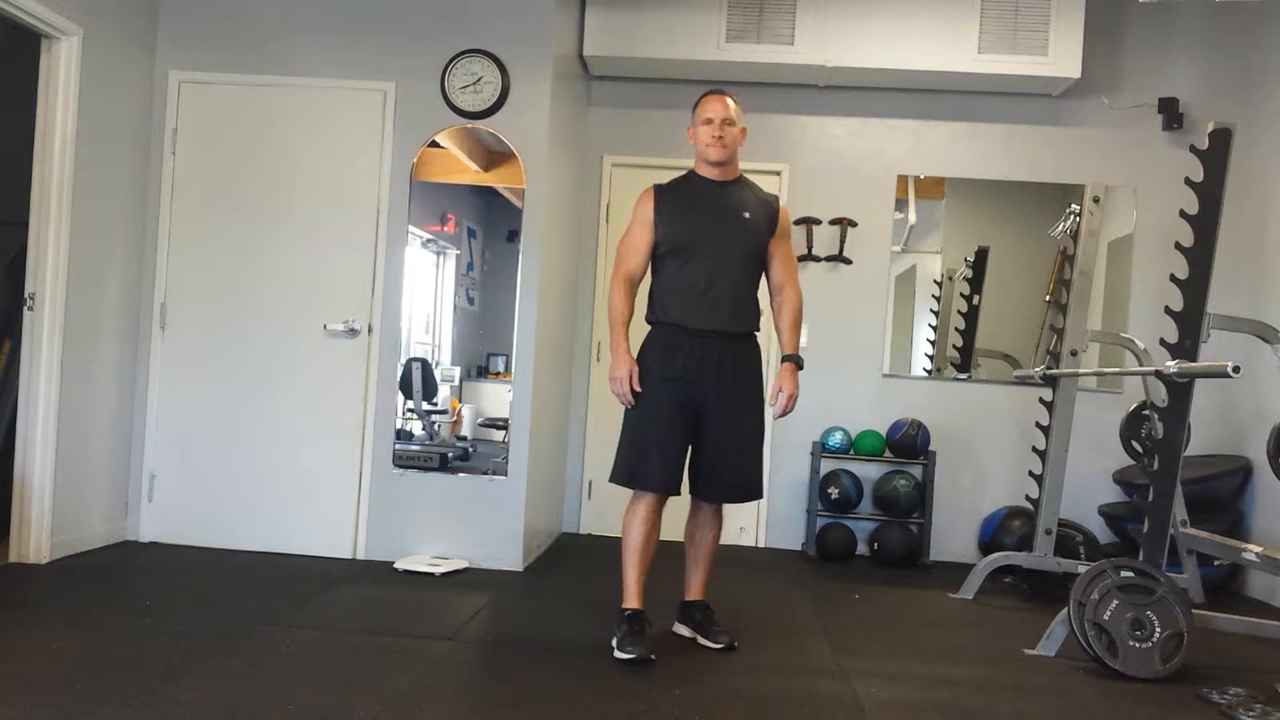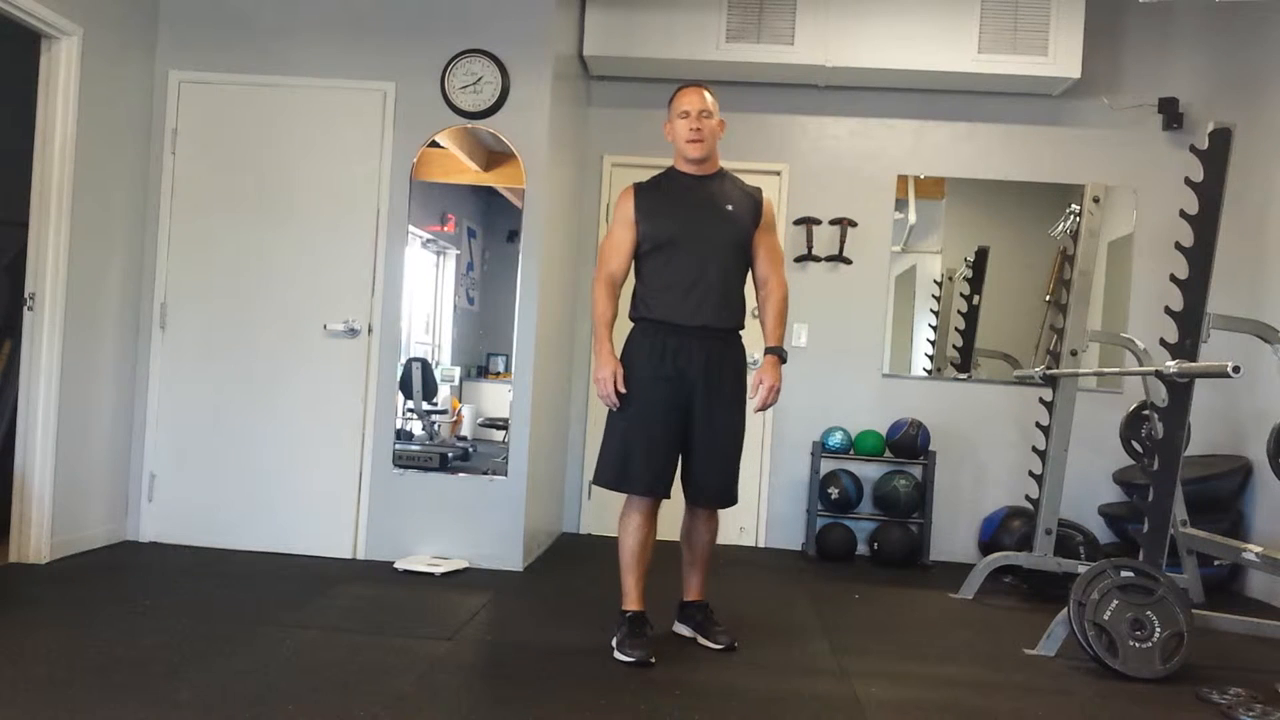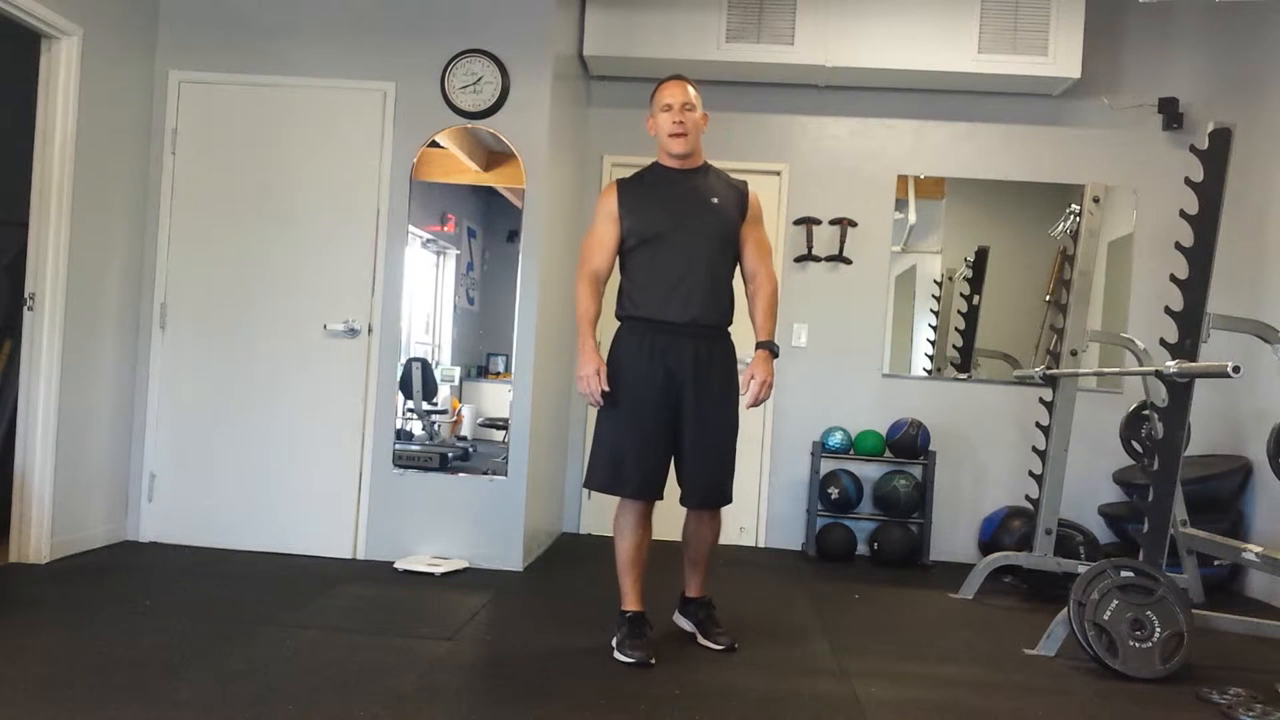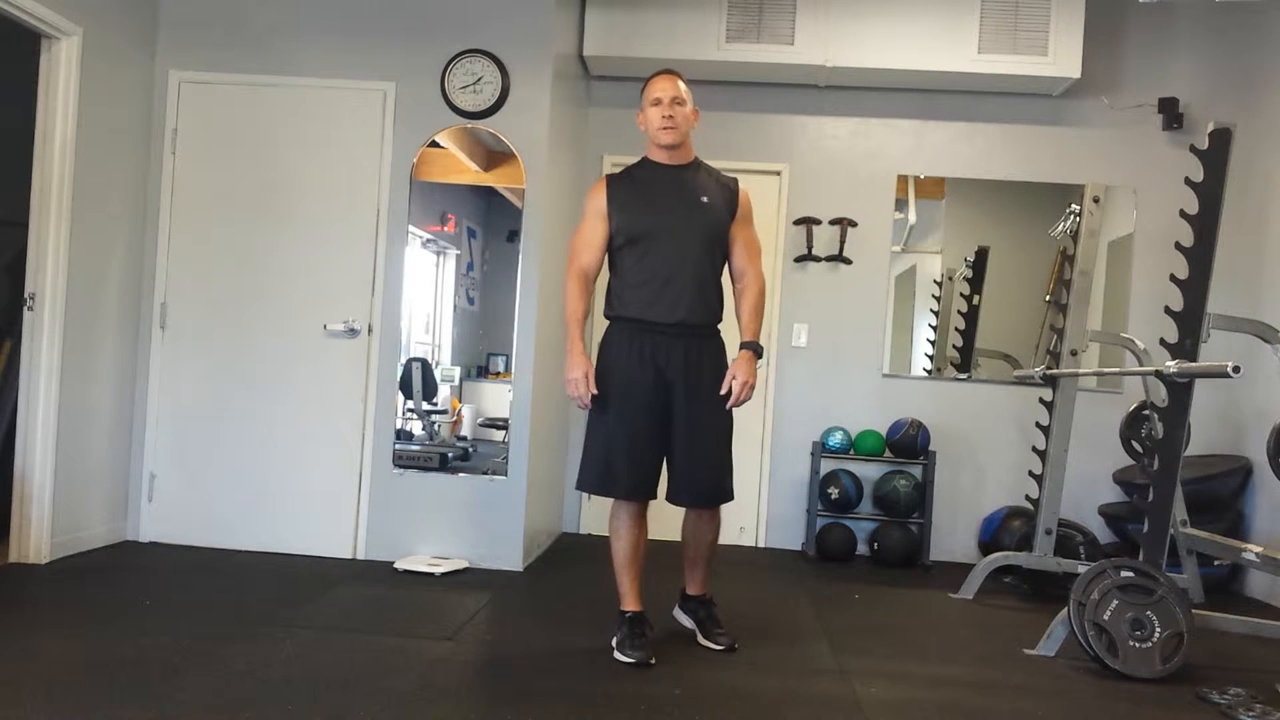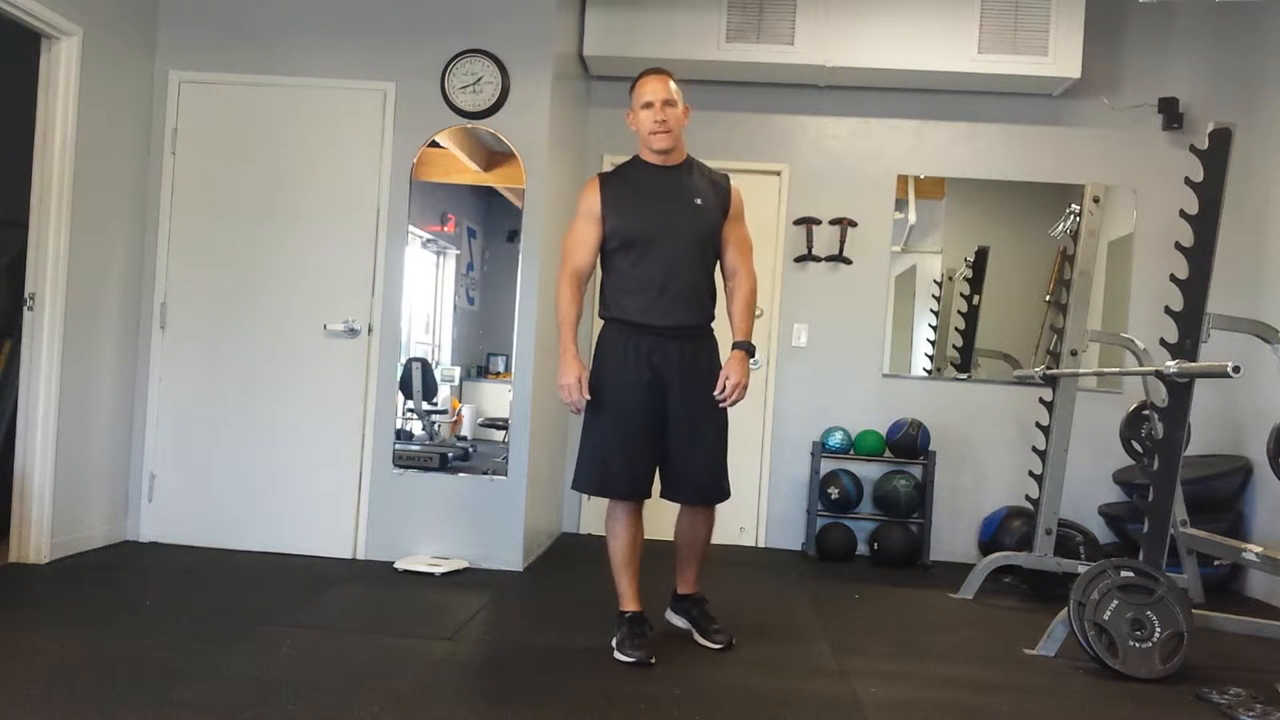
dt=0.4s
person 1, frame 1
left shoulder: (768, 210)
right shoulder: (659, 200)
left elbow: (785, 290)
right elbow: (625, 277)
left wrist: (790, 361)
right wrist: (620, 350)
left hip: (735, 360)
right hip: (668, 353)
left knee: (712, 493)
right knee: (650, 487)
left ankle: (694, 606)
right ankle: (632, 614)
person 1, frame 2
left shoulder: (751, 203)
right shoulder: (639, 197)
left elbow: (771, 283)
right elbow: (608, 277)
left wrist: (773, 354)
right wrist: (603, 350)
left hip: (721, 356)
right hip: (652, 351)
left knee: (709, 494)
right knee: (643, 490)
left ankle: (693, 606)
right ankle: (632, 616)
person 1, frame 3
left shoulder: (737, 196)
right shoulder: (623, 194)
left elbow: (760, 277)
right elbow: (591, 274)
left wrist: (765, 349)
right wrist: (587, 347)
left hip: (710, 353)
right hip: (641, 350)
left knee: (708, 493)
right knee: (635, 491)
left ankle: (694, 601)
right ankle: (632, 616)
person 1, frame 4
left shoulder: (727, 193)
right shoulder: (612, 190)
left elbow: (748, 276)
right elbow: (581, 272)
left wrist: (748, 350)
right wrist: (576, 349)
left hip: (701, 352)
right hip: (630, 349)
left knee: (704, 492)
right knee: (629, 492)
left ankle: (696, 599)
right ankle: (631, 616)
person 1, frame 5
left shoulder: (720, 191)
right shoulder: (604, 190)
left elbow: (740, 274)
right elbow: (573, 273)
left wrist: (740, 349)
right wrist: (568, 354)
left hip: (695, 352)
right hip: (626, 351)
left knee: (701, 489)
right knee: (625, 491)
left ankle: (688, 596)
right ankle: (630, 616)
